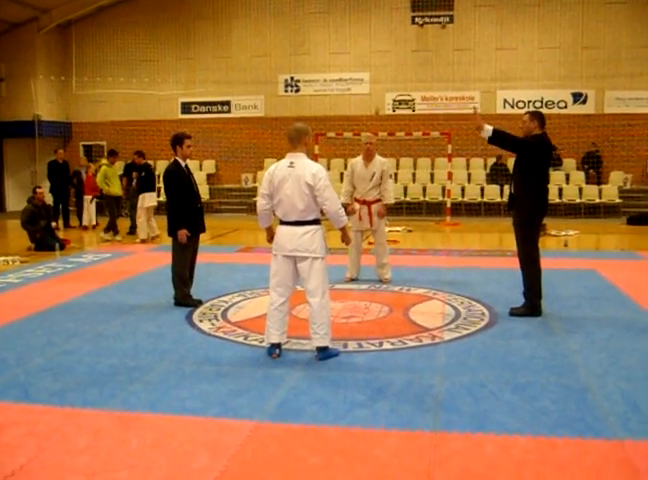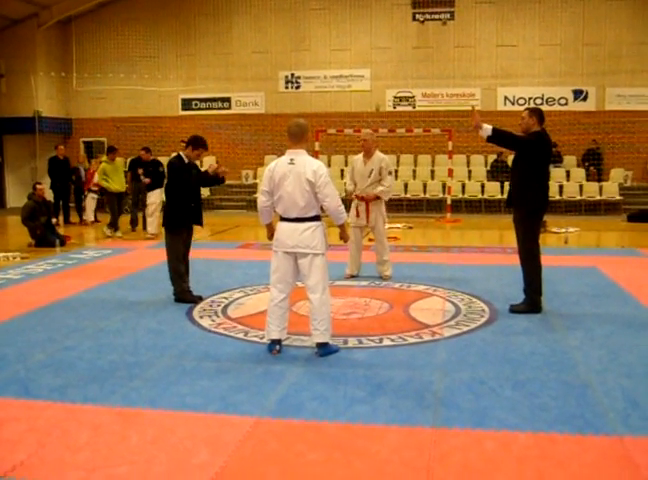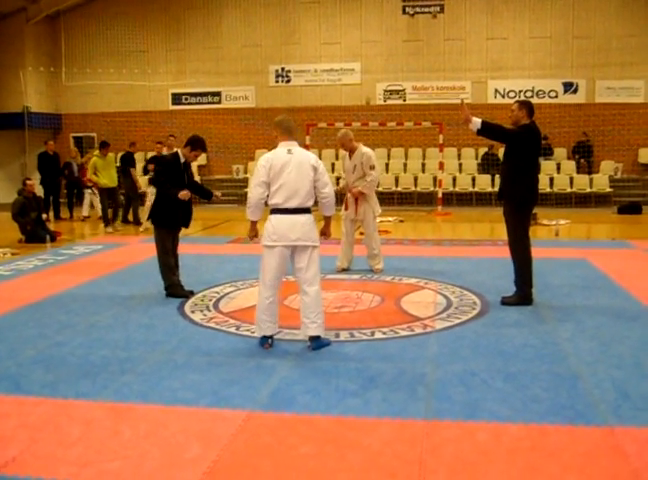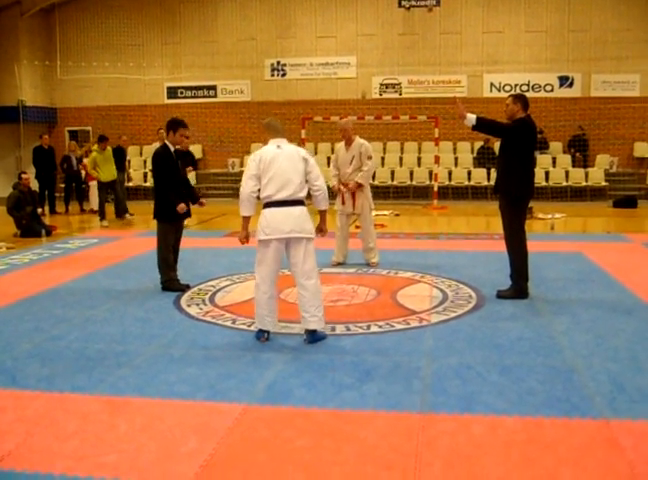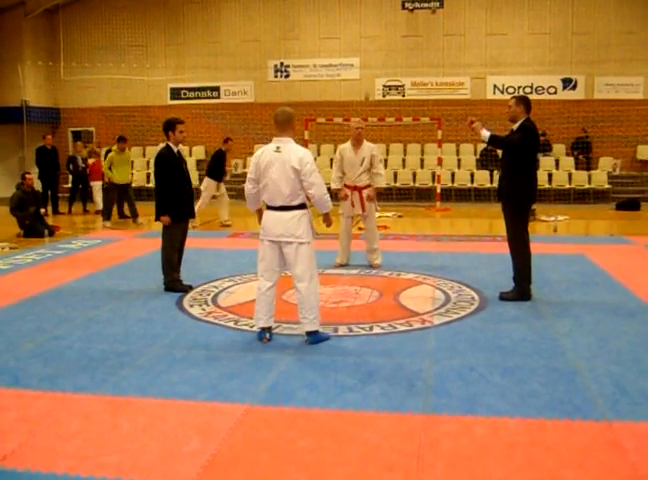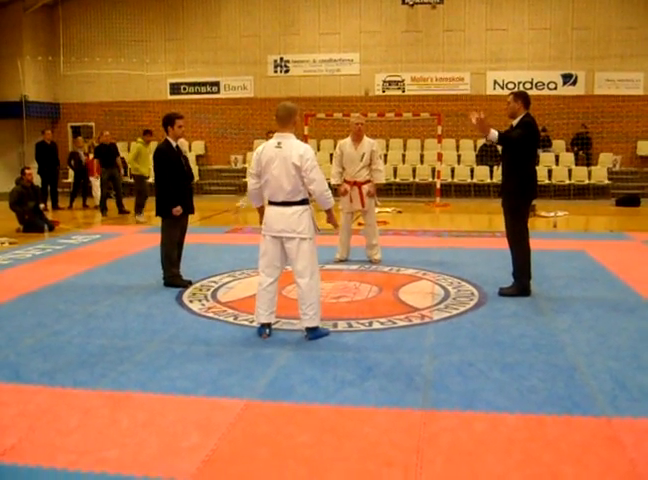
dt=0.4s
person 1, frame 1
left shoulder: (273, 170)
right shoulder: (315, 170)
left elbow: (263, 205)
right elbow: (331, 205)
left wrist: (268, 229)
right wrist: (344, 230)
left hip: (284, 235)
right hip: (309, 236)
left knee: (279, 292)
right knee: (317, 292)
left ankle: (274, 344)
right ankle: (322, 346)
person 1, frame 2
left shoulder: (273, 167)
right shoulder: (316, 166)
left elbow: (264, 202)
right elbow: (331, 202)
left wrist: (269, 226)
right wrist: (342, 228)
left hip: (284, 232)
right hip: (310, 232)
left knee: (279, 288)
right knee: (317, 289)
left ankle: (274, 340)
right ankle: (322, 342)
person 1, frame 3
left shoulder: (268, 159)
right shoulder: (312, 159)
left elbow: (256, 196)
right elbow: (327, 194)
left wrist: (253, 225)
right wrist: (327, 224)
left hip: (277, 224)
right hip: (304, 224)
left knee: (269, 282)
right knee: (310, 282)
left ankle: (266, 335)
right ankle: (315, 335)
person 1, frame 4
left shoulder: (258, 156)
right shoulder: (302, 153)
left elbow: (248, 192)
right elbow: (319, 188)
left wrist: (244, 227)
right wrist: (323, 220)
left hip: (271, 218)
right hip: (299, 217)
left knee: (266, 277)
right knee: (307, 275)
left ankle: (264, 329)
right ankle: (312, 329)
person 1, frame 5
left shoulder: (260, 155)
right shoulder: (301, 154)
left elbow: (251, 190)
right elbow: (317, 190)
left wrist: (259, 213)
right wrist: (327, 214)
left hip: (271, 220)
right hip: (296, 220)
left knee: (267, 277)
right knee: (305, 278)
left ankle: (264, 328)
right ankle: (312, 330)
person 1, frame 6
left shoulder: (261, 150)
right shoulder: (302, 150)
left elbow: (253, 187)
right elbow: (317, 186)
left wrist: (261, 212)
right wrist: (330, 213)
left hip: (272, 216)
right hip: (297, 216)
left knee: (268, 272)
right knee: (306, 273)
left ankle: (264, 324)
right ankle: (311, 326)
person 2, frame 1
left shoulder: (540, 143)
right shoulder: (535, 143)
left elbow: (514, 142)
right elbow: (514, 144)
left wrist: (485, 129)
right wrist: (486, 130)
left hip: (530, 206)
right hip: (527, 204)
left knee: (529, 255)
right knee: (528, 254)
left ankle: (533, 305)
right ankle: (533, 302)
person 2, frame 2
left shoulder: (539, 139)
right shoulder: (534, 140)
left elbow: (514, 141)
right elbow: (514, 143)
left wrist: (483, 128)
right wrist: (483, 128)
left hip: (530, 203)
right hip: (527, 202)
left knee: (529, 251)
right knee: (528, 251)
left ankle: (533, 301)
right ankle: (533, 299)
person 2, frame 3
left shoulder: (528, 132)
right shoulder: (524, 132)
left elbow: (503, 134)
right elbow: (504, 135)
left wrist: (473, 121)
right wrist: (473, 122)
left hip: (520, 196)
right hip: (518, 194)
left knee: (519, 244)
right knee: (519, 243)
left ankle: (524, 293)
right ankle: (523, 291)
person 2, frame 4
left shoulder: (524, 125)
right shoulder: (519, 126)
left elbow: (500, 129)
right elbow: (500, 130)
left wrist: (467, 117)
right wrist: (468, 117)
left hip: (516, 190)
right hip: (513, 188)
left knee: (515, 238)
right knee: (514, 237)
left ankle: (519, 287)
right ankle: (519, 284)
person 2, frame 5
left shoulder: (527, 129)
right shoulder: (521, 129)
left elbow: (510, 144)
right elbow: (507, 143)
left wrist: (483, 133)
right wrist: (480, 130)
left hip: (519, 193)
right hip: (515, 192)
left knee: (518, 240)
right knee: (518, 240)
left ankle: (522, 289)
right ankle: (522, 286)
person 2, frame 6
left shoulder: (527, 125)
right shoulder: (519, 125)
left elbow: (513, 140)
right elbow: (506, 138)
left wrist: (489, 132)
right wrist: (485, 129)
left hip: (520, 189)
right hip: (515, 188)
left knee: (518, 236)
right knee: (517, 235)
left ankle: (522, 284)
right ankle: (521, 282)
person 3, frame 1
left shoulder: (185, 168)
right shoulder: (172, 171)
right elbow: (174, 202)
left wrist: (197, 223)
right wrist: (179, 227)
left hip: (192, 224)
right hip: (183, 226)
left knee: (190, 262)
right knee: (181, 262)
left ankle: (185, 294)
right ankle: (181, 296)
person 3, frame 2
left shoulder: (191, 165)
right shoulder: (174, 164)
left elbow: (202, 181)
right elbow: (187, 183)
left wrist: (218, 175)
right wrist: (208, 173)
left hip: (187, 217)
right hip: (176, 218)
left knee: (183, 256)
right knee: (176, 256)
left ankle: (183, 290)
right ankle: (181, 292)
person 3, frame 3
left shoulder: (185, 164)
right shoulder: (167, 161)
left elbow: (192, 184)
right elbow: (161, 185)
left wrist: (210, 194)
right wrist: (177, 194)
left hip: (176, 215)
right hip: (163, 214)
left knee: (172, 251)
right knee: (166, 252)
left ankle: (175, 285)
right ankle: (172, 286)
person 3, frame 4
left shoulder: (176, 154)
right shoulder: (160, 154)
right elbow: (162, 183)
left wrist: (195, 198)
right wrist: (176, 203)
left hip: (178, 208)
right hip: (168, 209)
left knee: (174, 246)
right knee: (166, 246)
left ankle: (172, 279)
right ankle: (168, 280)
person 3, frame 5
left shoulder: (177, 154)
right shoulder: (164, 155)
right elbow: (161, 187)
left wrist: (188, 208)
right wrist: (164, 212)
left hip: (182, 210)
right hip: (172, 211)
left knee: (179, 247)
right knee: (170, 246)
left ankle: (175, 279)
right ankle: (171, 281)
person 3, frame 6
left shoulder: (177, 149)
right shoulder: (162, 150)
right elbow: (163, 181)
left wrist: (184, 202)
right wrist: (173, 204)
left hip: (181, 203)
right hip: (172, 205)
left knee: (178, 241)
right knee: (170, 241)
left ankle: (175, 275)
right ankle: (170, 277)
person 4, frame 1
left shoulder: (383, 163)
right shoulder: (354, 163)
left elbow: (387, 186)
right elbow: (348, 185)
left wrist: (384, 205)
right wrist: (347, 204)
left hip: (375, 207)
right hip: (358, 207)
left knee: (381, 242)
right knee: (355, 242)
left ankle: (384, 274)
right ankle: (352, 273)
person 4, frame 2
left shoulder: (382, 159)
right shoulder: (356, 160)
left elbow: (387, 182)
right elbow: (351, 179)
left wrist: (375, 194)
right wrist: (350, 190)
left hip: (375, 203)
right hip: (358, 203)
left knee: (380, 238)
right knee: (355, 238)
left ankle: (385, 270)
right ankle: (352, 270)
person 4, frame 3
left shoulder: (366, 153)
right shoulder: (346, 155)
left elbow: (373, 177)
left wrist: (360, 191)
right wrist: (344, 186)
left hip: (365, 199)
right hip: (350, 198)
left knee: (371, 232)
right knee: (346, 232)
left ankle: (376, 263)
right ankle: (343, 263)
person 4, frame 4
left shoulder: (363, 145)
right shoulder: (338, 148)
left elbow: (369, 168)
right elbow: (334, 168)
left wrist: (356, 184)
right wrist: (336, 184)
left hip: (360, 191)
right hip: (344, 192)
left knee: (367, 226)
right knee: (341, 226)
left ankle: (371, 257)
right ankle: (339, 257)
person 4, frame 5
left shoulder: (372, 148)
right shoulder: (342, 149)
left elbow: (378, 171)
right elbow: (337, 171)
left wrist: (374, 189)
right wrist: (339, 190)
left hip: (366, 192)
right hip: (348, 193)
left knee: (371, 227)
right knee: (345, 228)
left ankle: (374, 259)
right ankle: (342, 258)
person 4, frame 6
left shoulder: (371, 144)
right shoulder: (342, 145)
left elbow: (377, 167)
right elbow: (336, 167)
left wrist: (374, 185)
right wrist: (339, 185)
left hip: (365, 188)
right hip: (348, 188)
left knee: (370, 223)
right knee: (345, 223)
left ankle: (374, 254)
right ankle: (342, 254)
